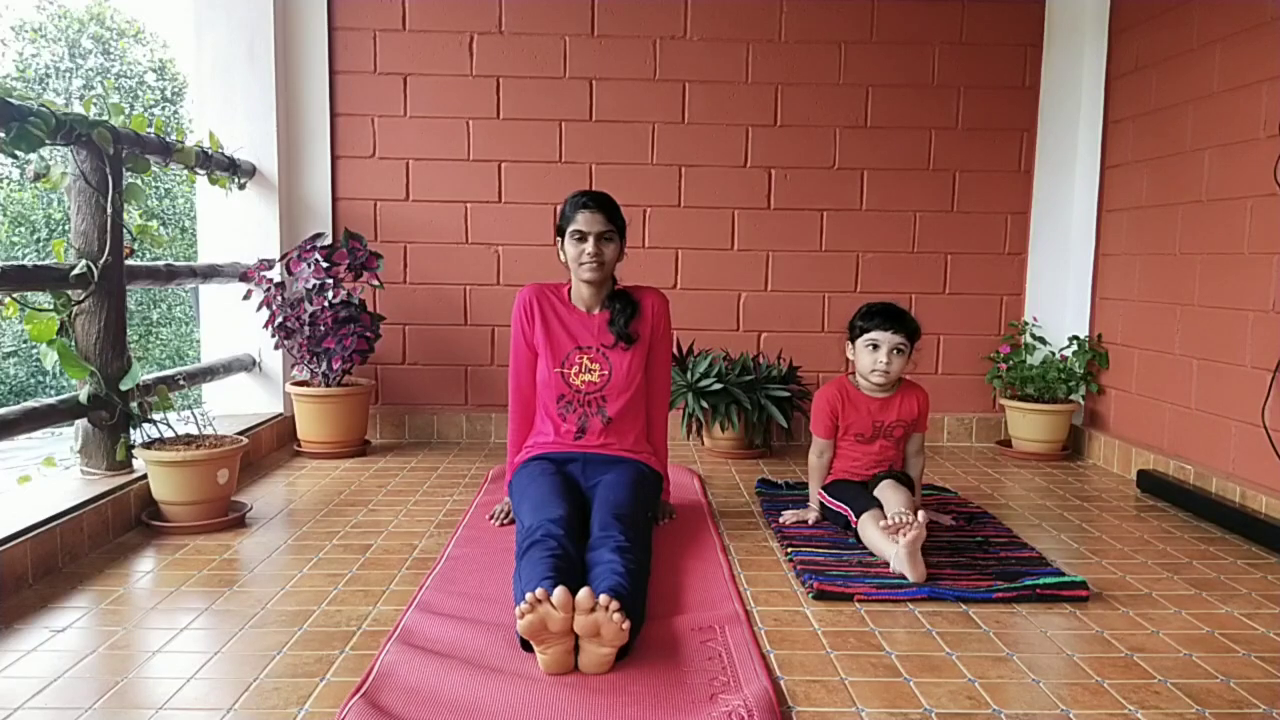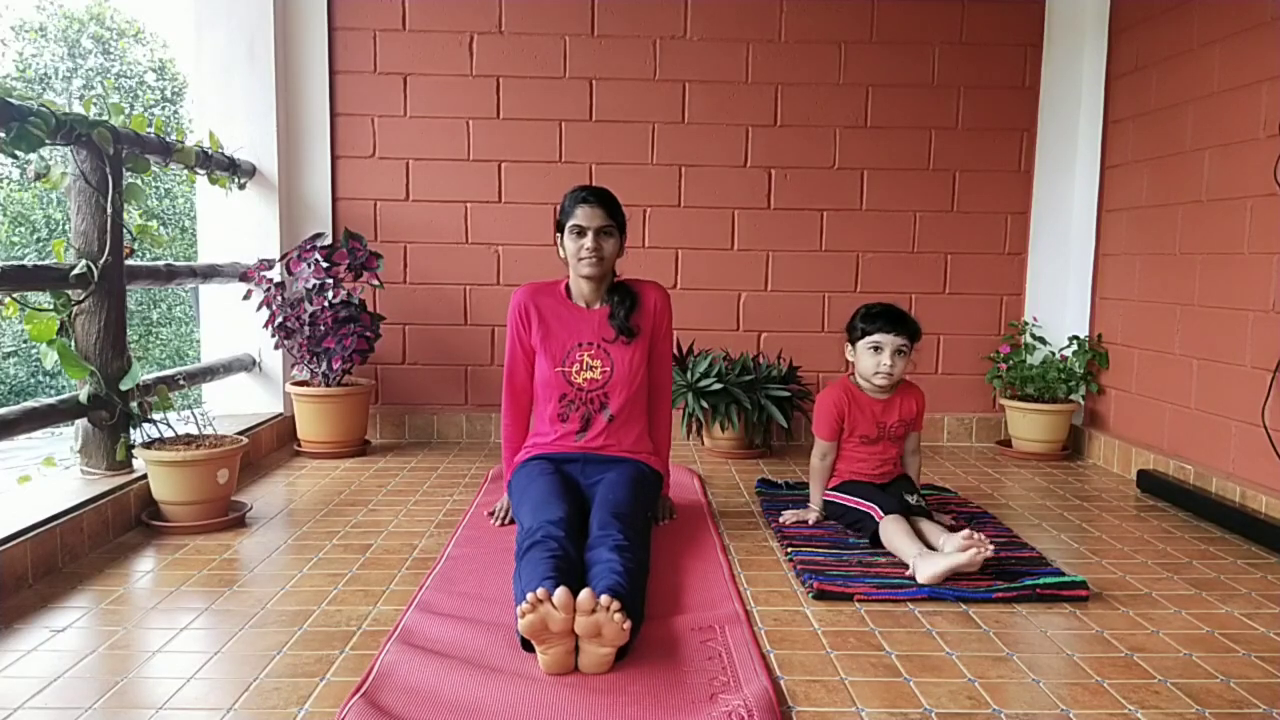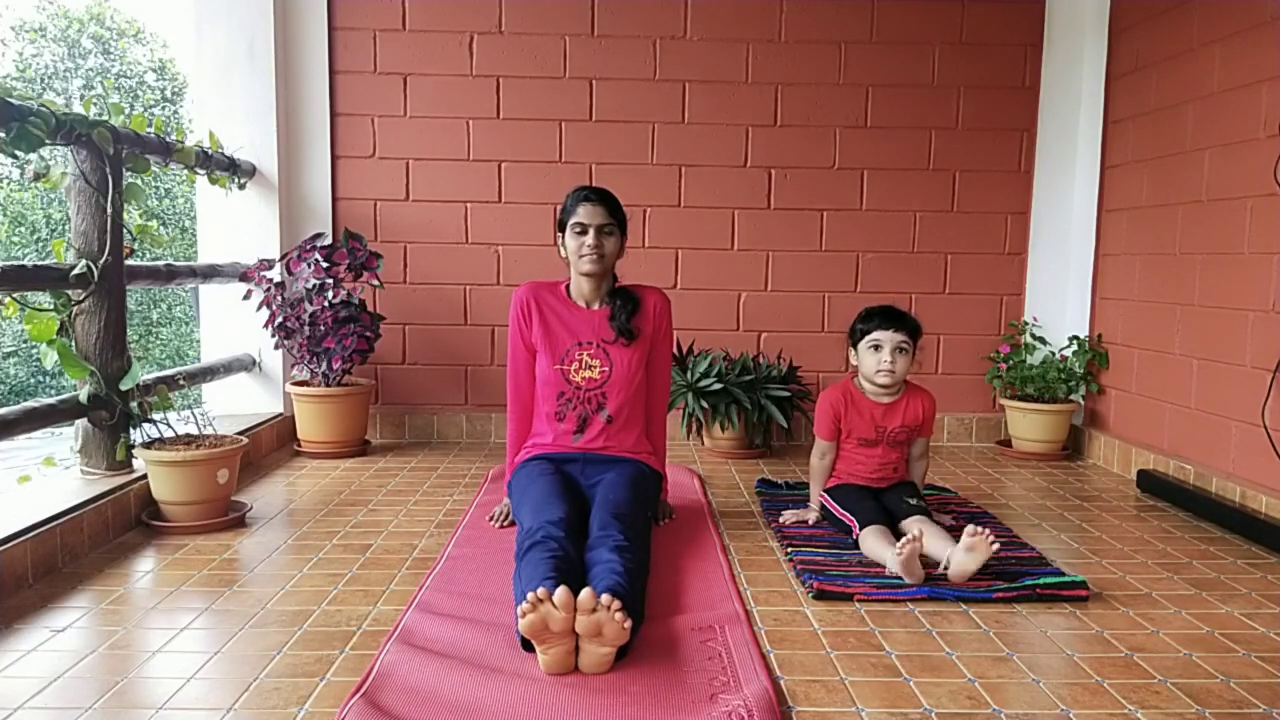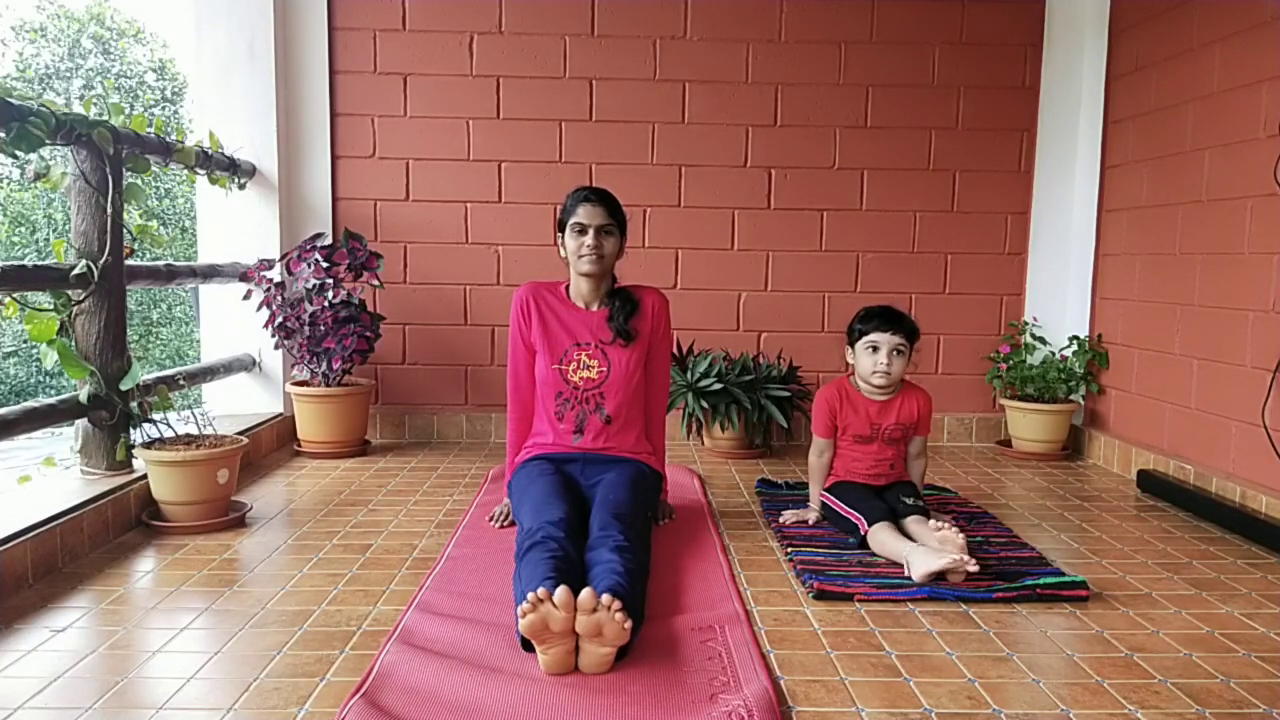
dt=0.7s
person 1, frame 1
left shoulder: (650, 307)
right shoulder: (533, 303)
left elbow: (658, 403)
right elbow: (522, 401)
left wrist: (660, 487)
right wrist: (515, 481)
left hip: (624, 463)
right hip: (547, 459)
left knee: (615, 532)
right knee: (548, 527)
left ankle: (607, 623)
right ankle: (547, 624)
person 1, frame 2
left shoulder: (651, 301)
right shoulder: (529, 302)
left elbow: (659, 399)
right elbow: (516, 400)
left wrist: (659, 482)
right wrist: (511, 482)
left hip: (624, 463)
right hip: (546, 460)
left knee: (614, 533)
right knee: (548, 528)
left ankle: (607, 622)
right ankle: (547, 625)
person 1, frame 3
left shoulder: (651, 306)
right shoulder: (531, 302)
left elbow: (657, 402)
right elbow: (520, 401)
left wrist: (657, 485)
right wrist: (515, 481)
left hip: (623, 463)
right hip: (546, 460)
left knee: (614, 532)
right knee: (548, 528)
left ankle: (606, 622)
right ankle: (547, 624)
person 1, frame 4
left shoulder: (649, 306)
right shoulder: (530, 301)
left elbow: (655, 403)
right elbow: (520, 402)
left wrist: (656, 485)
right wrist: (513, 483)
left hip: (623, 463)
right hip: (546, 460)
left knee: (614, 532)
right knee: (548, 528)
left ankle: (608, 622)
right ankle: (546, 622)
person 2, frame 1
left shoulder: (916, 397)
right shoulder: (832, 395)
left elbow: (915, 454)
right elbow: (820, 454)
left wrist: (915, 505)
right wrist: (815, 505)
left hip: (890, 483)
right hip: (842, 485)
left knee: (891, 486)
right knee: (869, 512)
left ankle: (905, 524)
right ankle: (900, 557)
person 2, frame 2
left shoulder: (913, 396)
right shoulder: (835, 398)
left elbow: (911, 453)
right elbow: (823, 456)
left wrist: (915, 497)
right wrist: (816, 506)
left hip: (892, 481)
right hip: (846, 486)
left knee: (917, 515)
right knee: (887, 512)
left ankle: (951, 546)
right ankle: (923, 560)
person 2, frame 3
left shoulder: (922, 401)
right shoulder: (835, 398)
left elbow: (918, 457)
right elbow: (823, 455)
left wrist: (913, 498)
right wrist: (815, 506)
left hip: (894, 485)
right hip: (845, 487)
left knee: (917, 519)
right knee: (872, 523)
left ankle: (954, 558)
right ankle: (897, 561)
person 2, frame 4
left shoulder: (917, 399)
right shoulder: (831, 396)
left elbow: (916, 456)
right elbow: (821, 454)
left wrist: (914, 497)
right wrist: (815, 505)
left hip: (894, 484)
right hip: (845, 484)
left knee: (915, 517)
right knee: (877, 519)
left ankle: (953, 556)
right ankle: (917, 555)
